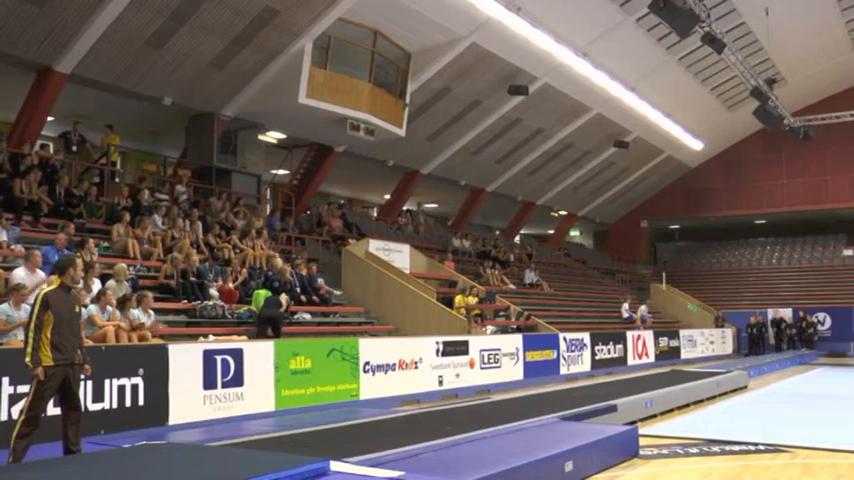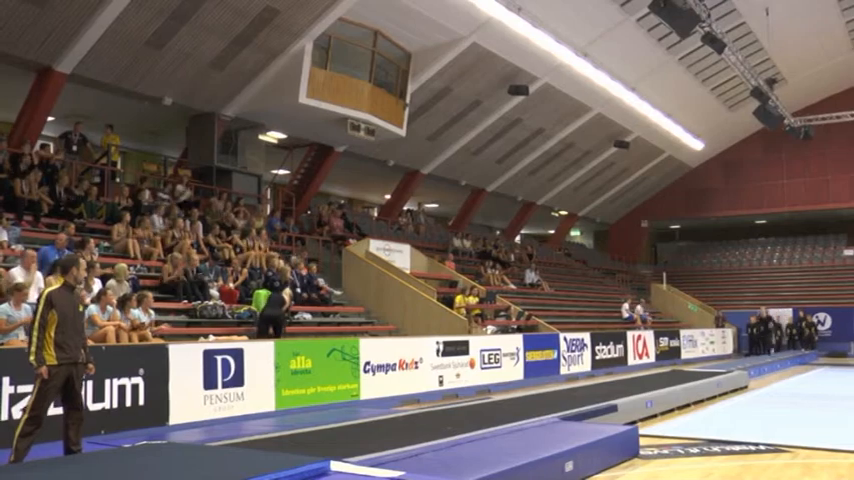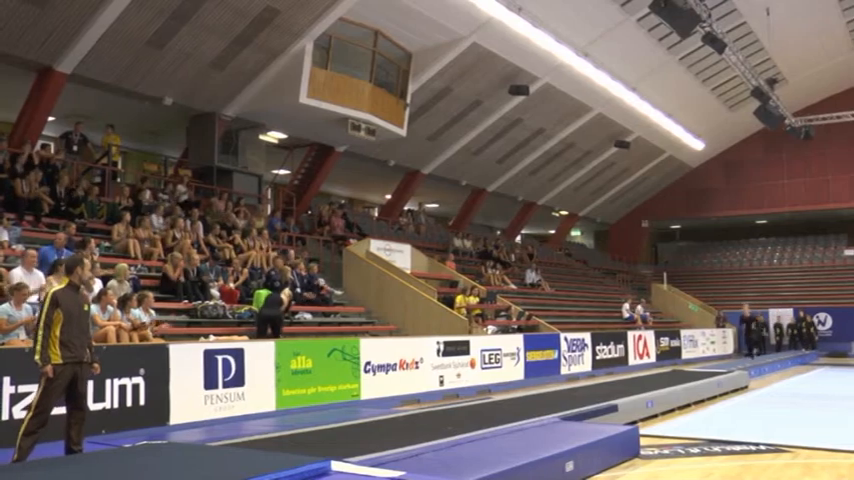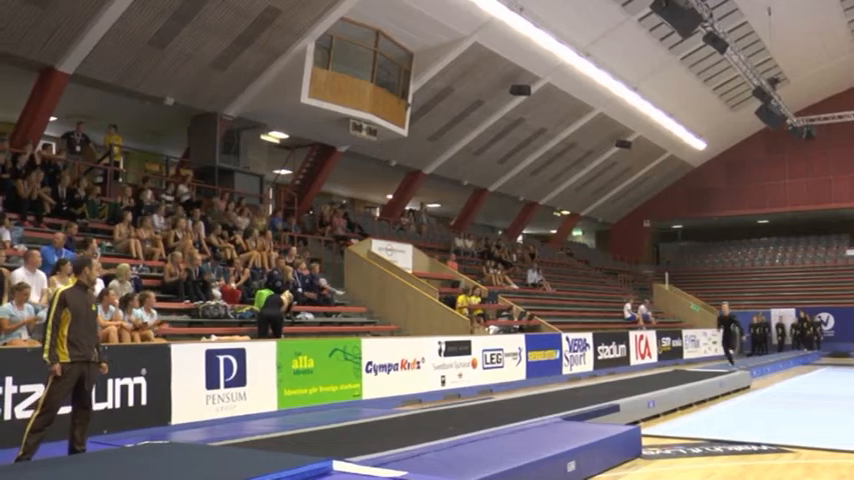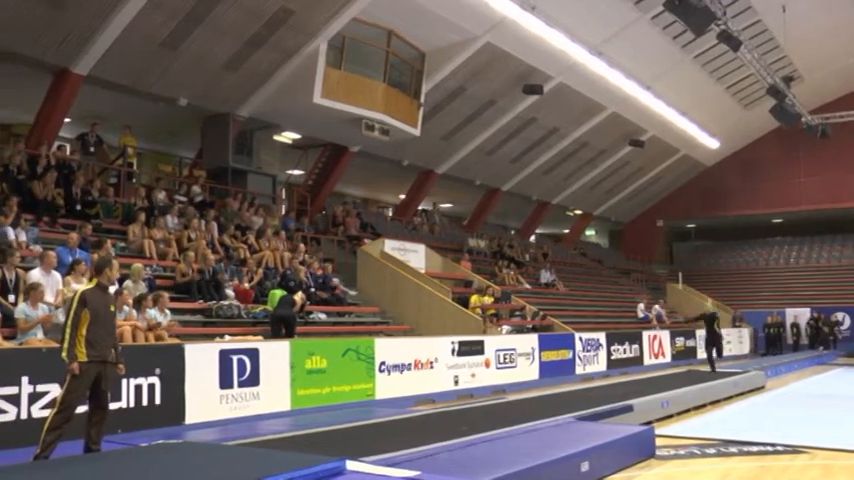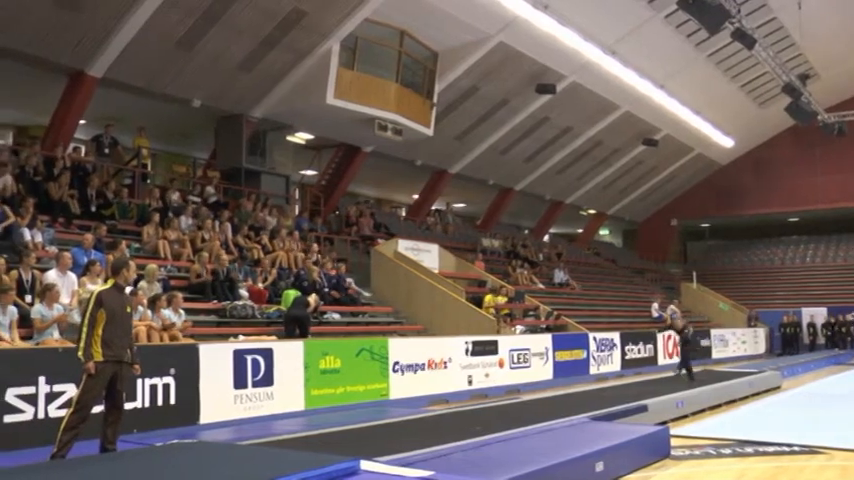
dt=0.4s
person 1, frame 1
left shoulder: (74, 299)
right shoulder: (47, 296)
right elbow: (33, 330)
left wrist: (84, 360)
right wrist: (34, 363)
left hip: (72, 365)
right hip: (50, 365)
left knee: (73, 411)
right knee: (32, 413)
left ankle: (73, 453)
right ankle: (14, 459)
person 1, frame 2
left shoulder: (78, 299)
right shoulder: (51, 295)
right elbow: (37, 329)
left wrist: (87, 359)
right wrist: (38, 361)
left hip: (75, 364)
right hip: (54, 364)
left knee: (75, 410)
right knee: (35, 412)
left ankle: (73, 452)
right ankle: (16, 458)
person 1, frame 3
left shoulder: (83, 299)
right shoulder: (56, 295)
right elbow: (42, 328)
left wrist: (92, 359)
right wrist: (43, 361)
left hip: (81, 363)
right hip: (59, 363)
left knee: (78, 410)
right knee: (40, 411)
left ankle: (74, 452)
right ankle: (19, 457)
person 1, frame 4
left shoulder: (91, 298)
right shoulder: (64, 294)
right elbow: (51, 327)
left wrist: (100, 358)
right wrist: (52, 359)
left hip: (88, 362)
right hip: (66, 362)
left knee: (83, 409)
right knee: (47, 409)
left ankle: (77, 451)
right ankle: (24, 456)
person 1, frame 5
left shoulder: (110, 299)
right shoulder: (84, 294)
right elbow: (70, 326)
left wrist: (118, 359)
right wrist: (70, 358)
left hip: (105, 362)
right hip: (84, 361)
left knee: (100, 408)
right knee: (65, 407)
left ankle: (93, 450)
right ankle: (42, 454)
person 1, frame 6
left shoulder: (127, 300)
right shoulder: (101, 294)
right elbow: (86, 326)
left wrist: (133, 359)
right wrist: (86, 357)
left hip: (121, 362)
right hip: (100, 360)
left knee: (115, 408)
right knee: (81, 407)
left ankle: (108, 449)
right ankle: (59, 453)
